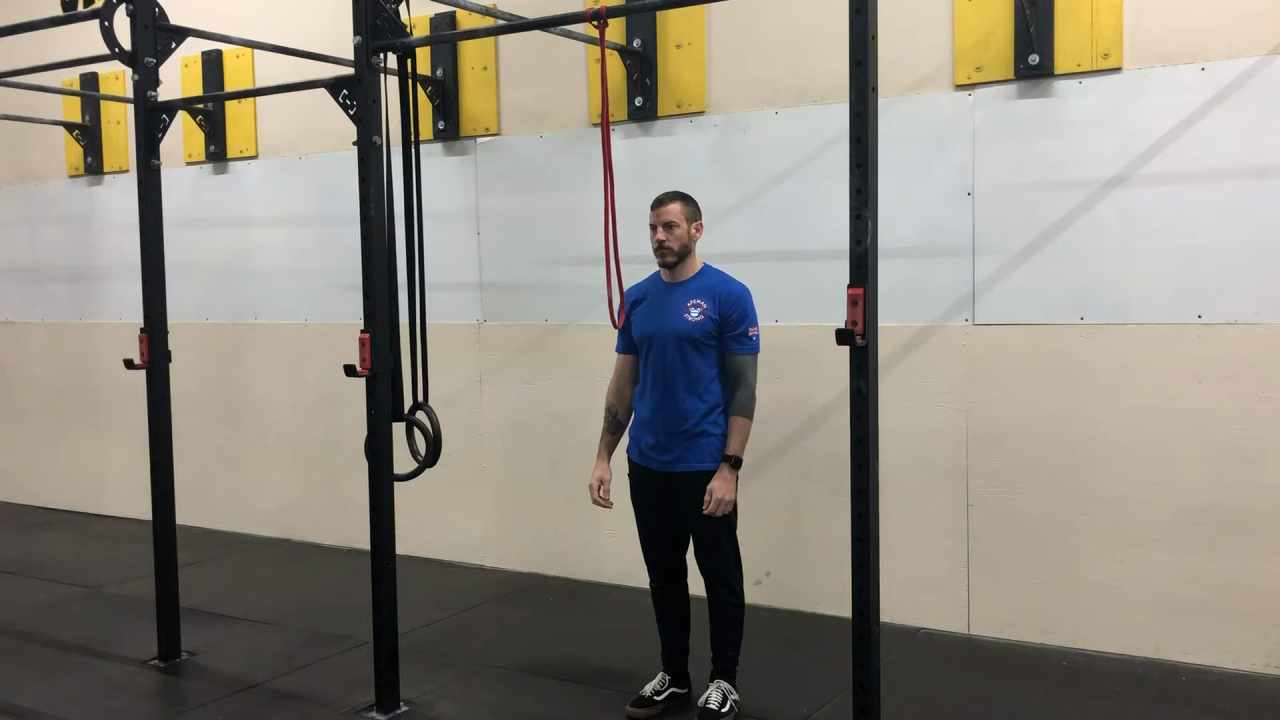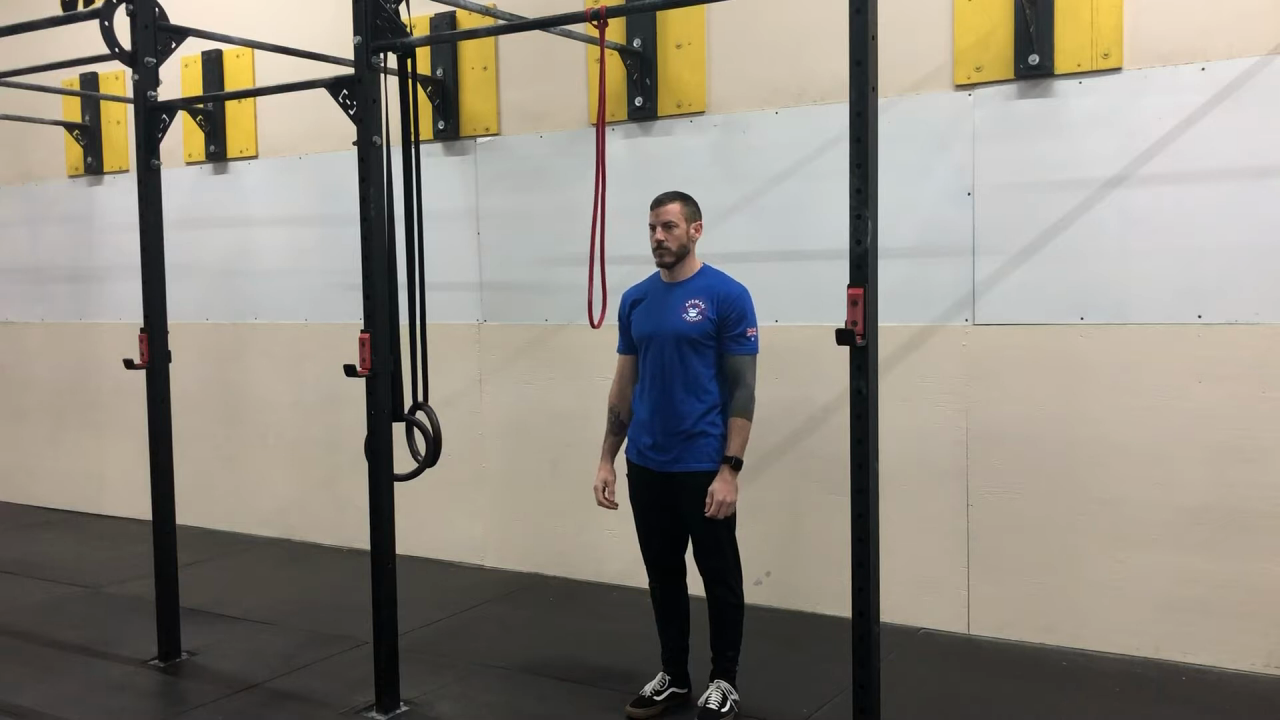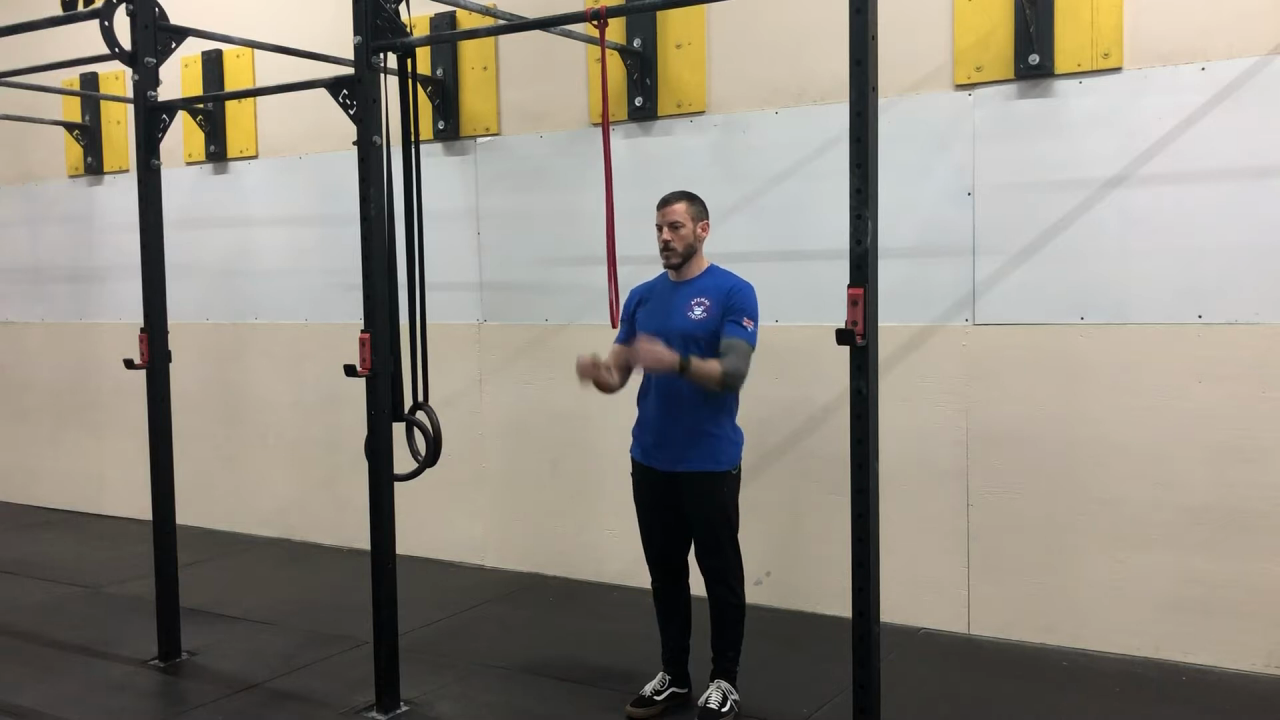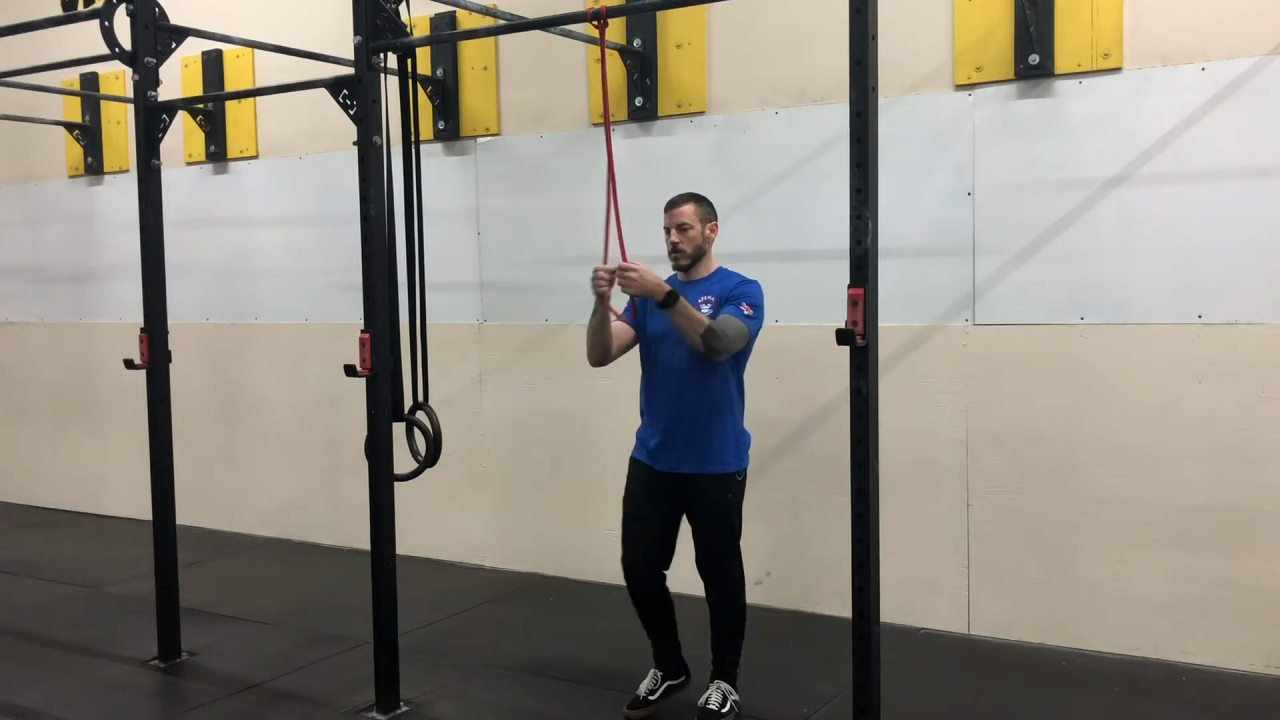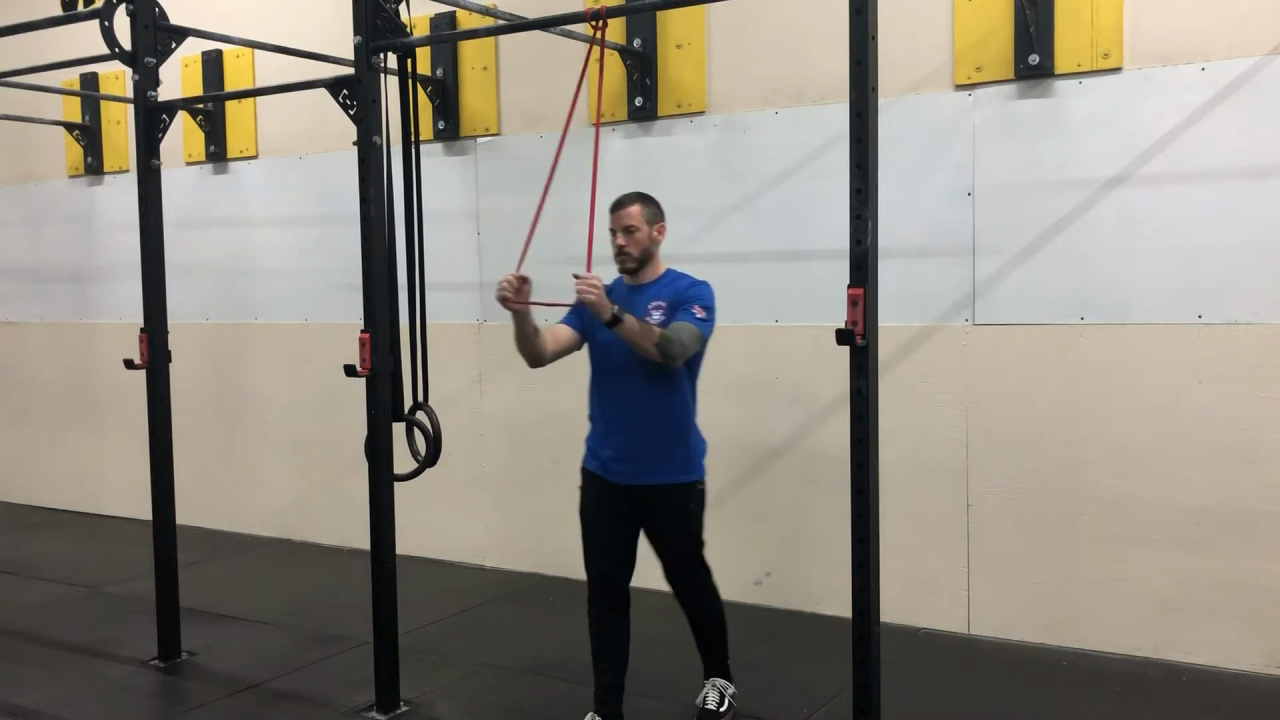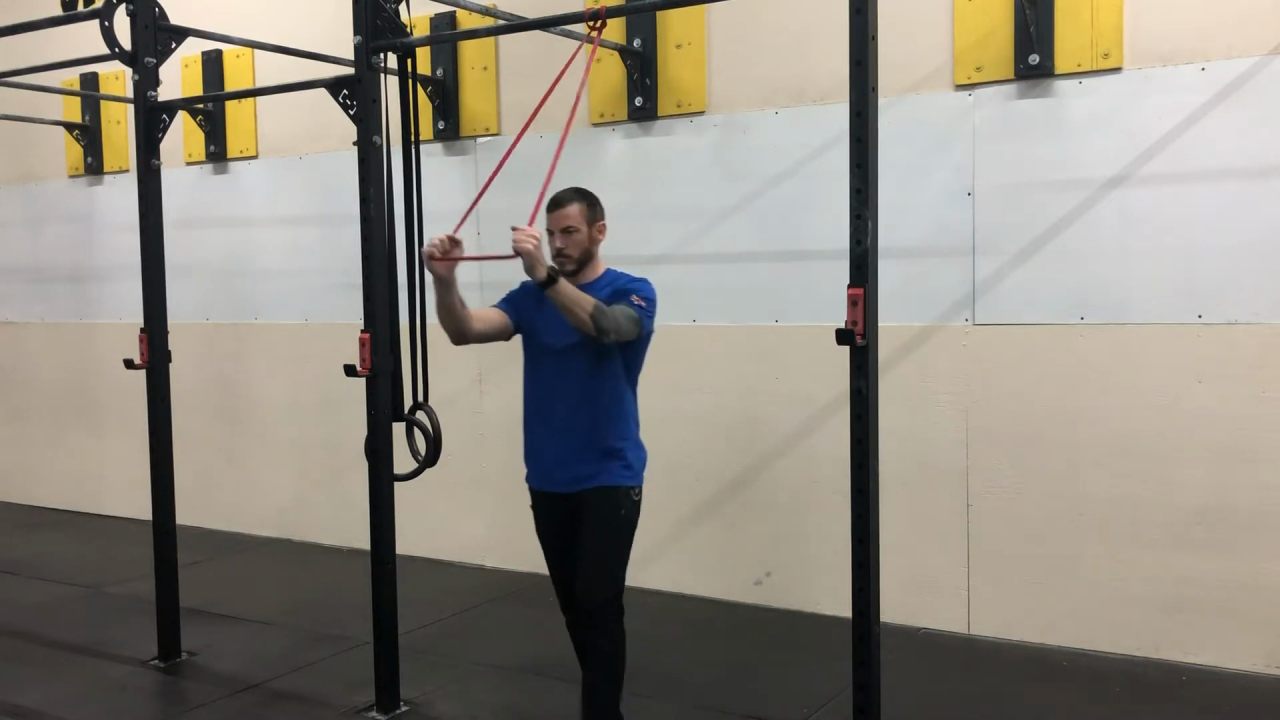
dt=0.5s
person 1, frame 1
left shoulder: (727, 295)
right shoulder: (637, 299)
left elbow: (743, 388)
right elbow: (623, 385)
left wrist: (729, 467)
right wrist: (603, 456)
left hip: (704, 466)
right hip: (648, 464)
left knee: (720, 576)
right knee: (664, 575)
right ankle: (673, 676)
person 1, frame 2
left shoulder: (726, 296)
right shoulder: (635, 300)
left elbow: (742, 389)
right elbow: (624, 386)
left wrist: (730, 469)
right wrist: (607, 459)
left hip: (703, 466)
right hip: (646, 465)
left knee: (718, 576)
right knee: (663, 576)
right ankle: (673, 676)
person 1, frame 3
left shoulder: (732, 293)
right shoulder: (641, 297)
left elbow: (733, 372)
right elbow: (619, 372)
left wrist: (675, 362)
right wrist: (599, 371)
left hip: (710, 463)
right hip: (650, 461)
left knee: (720, 574)
right knee: (665, 573)
right ankle: (673, 675)
person 1, frame 4
left shoulder: (740, 291)
right shoulder: (647, 296)
left elbow: (718, 343)
right elbow: (600, 355)
left wrist: (664, 294)
right wrist: (603, 301)
left hip: (715, 464)
right hip: (651, 459)
left knee: (720, 578)
right knee: (639, 569)
right ankle: (669, 667)
person 1, frame 5
left shoulder: (691, 293)
right shoulder: (598, 298)
left elbow: (672, 351)
right elbow: (540, 354)
left wrist: (612, 313)
right wrist: (521, 314)
left hip: (672, 475)
right hip: (604, 473)
left knee: (690, 584)
right knee: (604, 592)
person 1, frame 6
left shoulder: (632, 292)
right shoulder: (530, 299)
left elbow: (606, 326)
right elbow: (464, 330)
left wrist: (544, 272)
right wrist: (443, 276)
left hip: (609, 482)
right hip: (548, 482)
left knee: (599, 611)
right knee: (578, 611)
